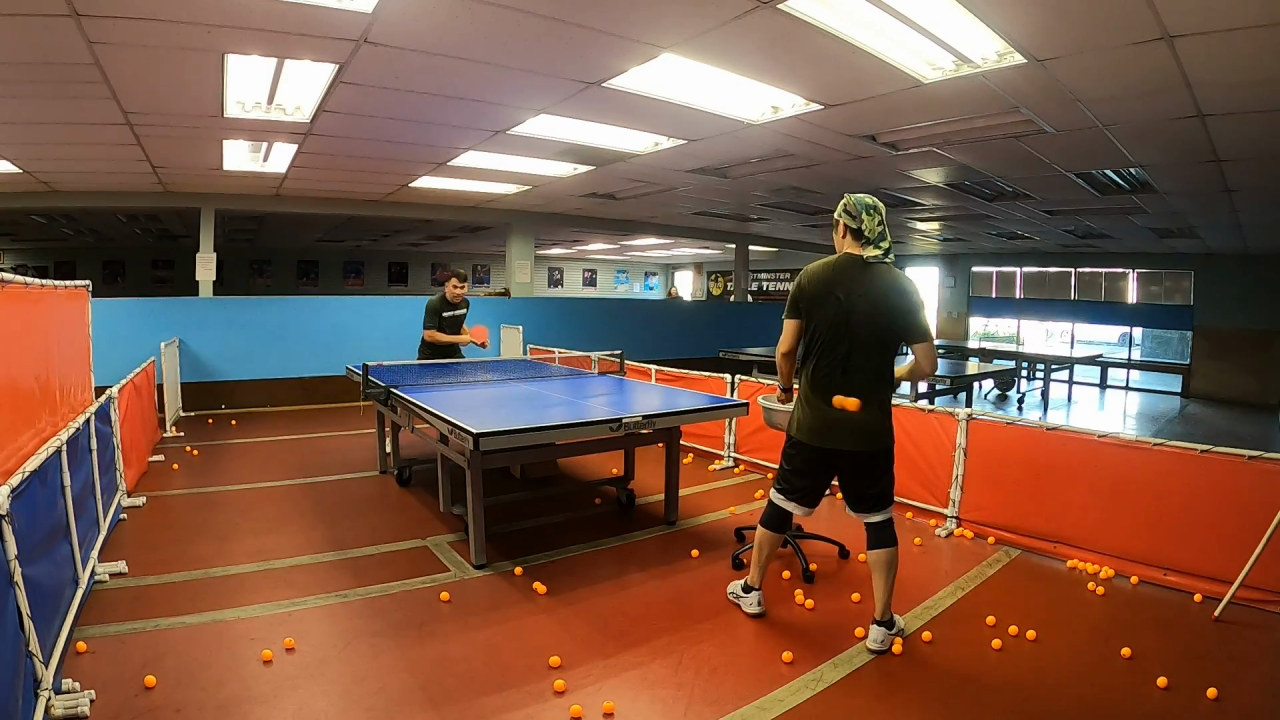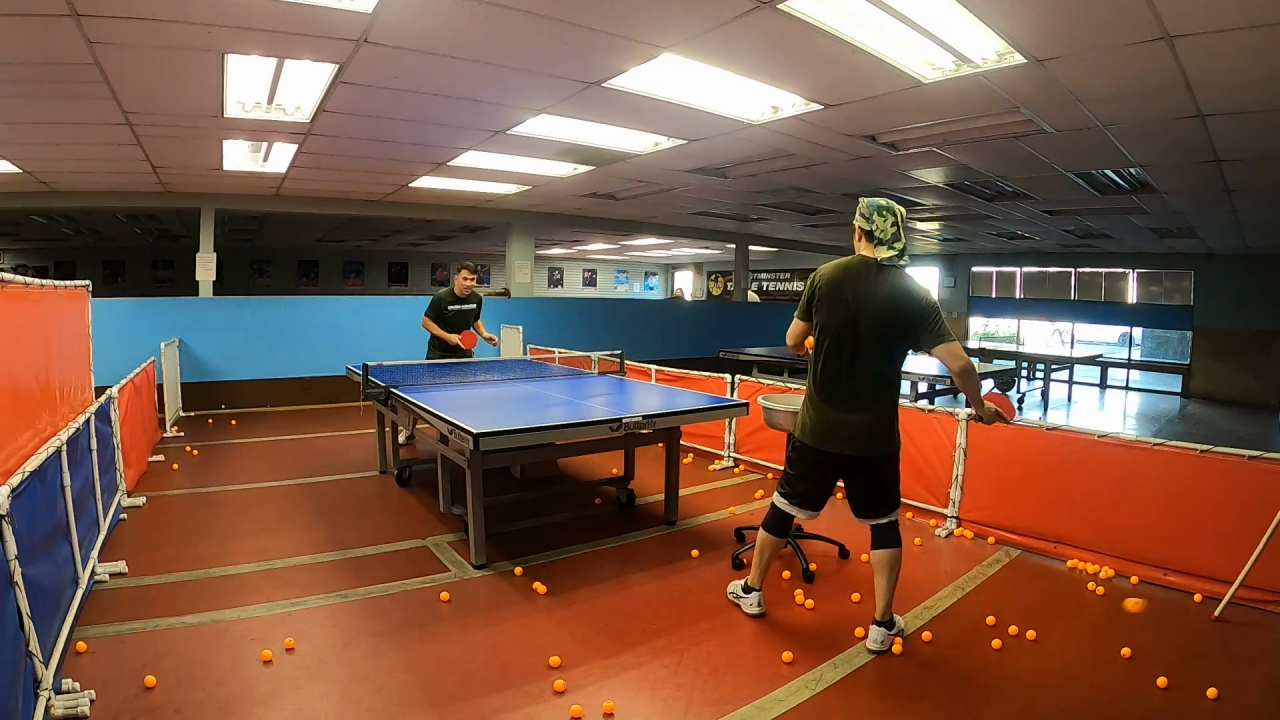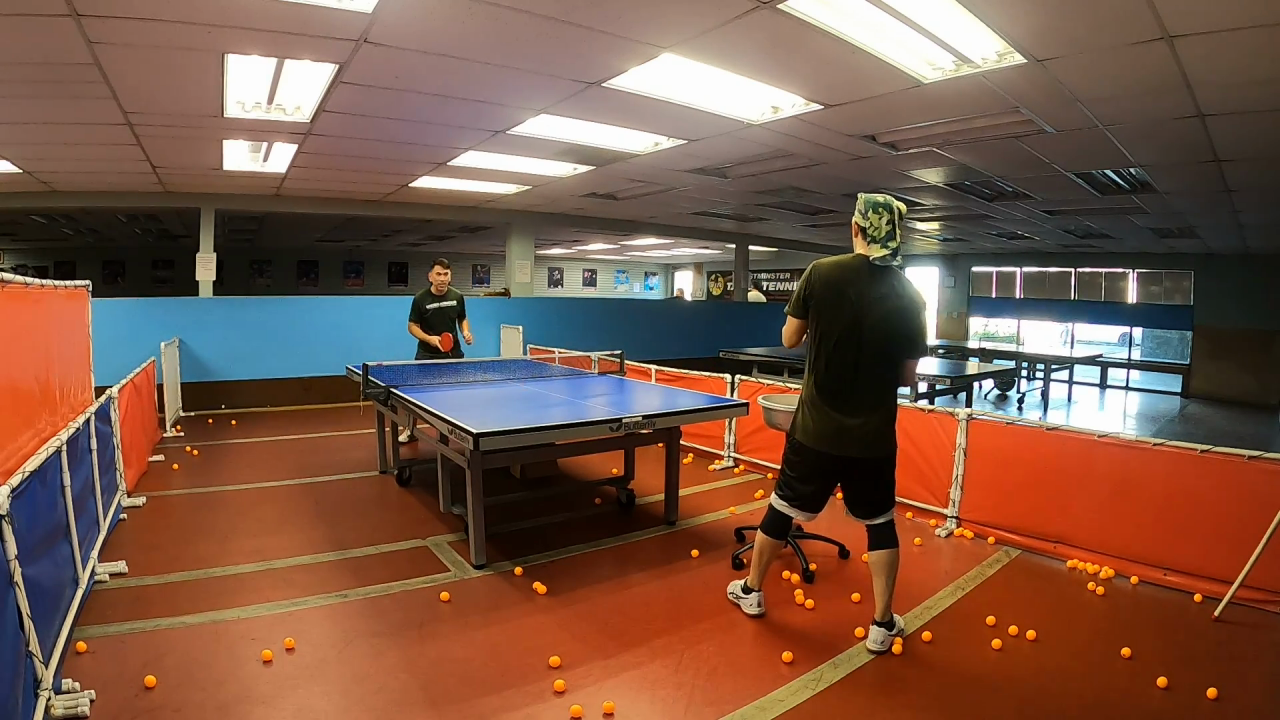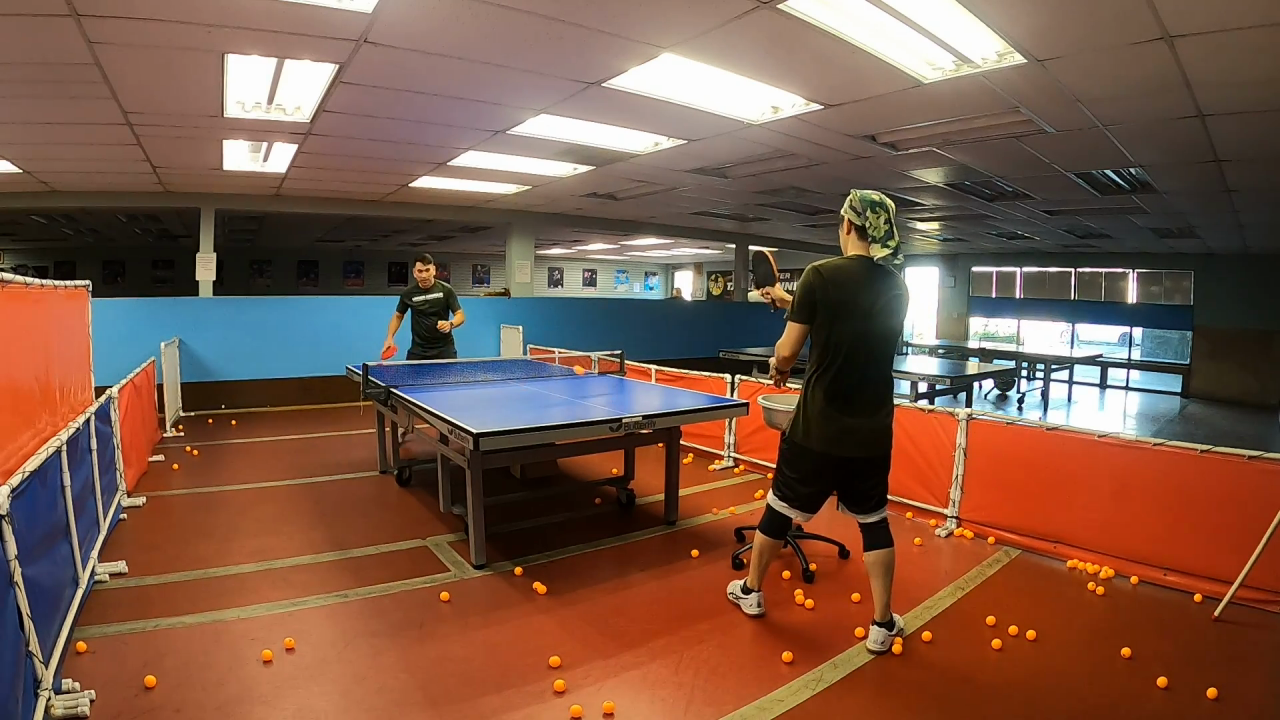
dt=0.3s
person 1, frame 1
left shoulder: (812, 276)
right shoulder: (900, 287)
left elbow: (785, 348)
right elbow: (926, 362)
left wrist: (785, 386)
right wrist: (900, 375)
left hip: (813, 425)
right hip: (869, 430)
left knee: (781, 505)
right knee: (878, 521)
left ankle: (752, 589)
right ankle: (882, 624)
person 1, frame 2
left shoulder: (826, 275)
right shoulder: (913, 295)
left elbow: (793, 340)
right elbow: (959, 363)
right wrist: (979, 405)
left hip: (817, 427)
right hip: (874, 435)
left knee: (783, 507)
right knee: (883, 524)
left ankle: (751, 589)
right ankle: (882, 625)
person 1, frame 3
left shoulder: (820, 273)
right shoulder: (908, 296)
left elbow: (789, 339)
right elbow: (907, 375)
left hip: (816, 427)
right hip: (873, 435)
left knee: (783, 509)
right knee: (879, 523)
left ankle: (751, 591)
right ankle: (883, 624)
person 1, frame 4
left shoulder: (821, 275)
right shoulder: (897, 289)
left elbow: (788, 350)
left wrist: (777, 369)
right wrist: (791, 300)
left hip: (818, 427)
right hip: (872, 432)
left knee: (781, 508)
right knee: (874, 521)
left ankle: (751, 590)
right ankle: (882, 625)
